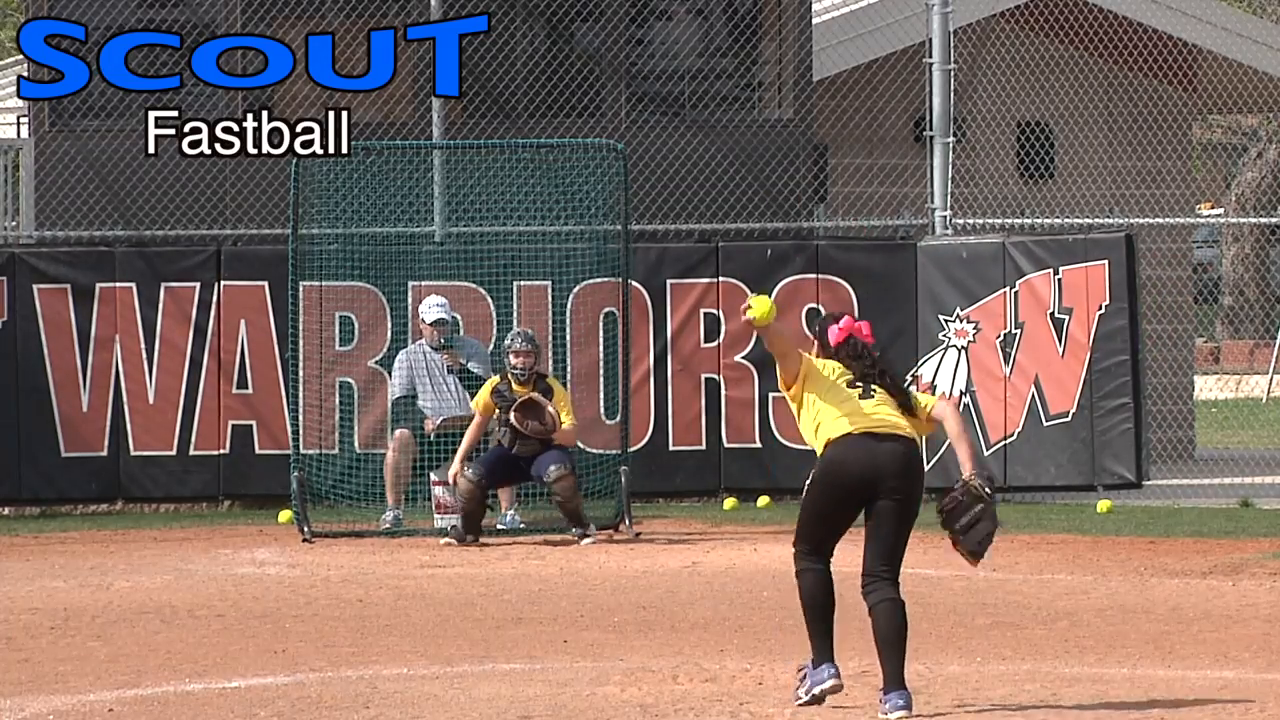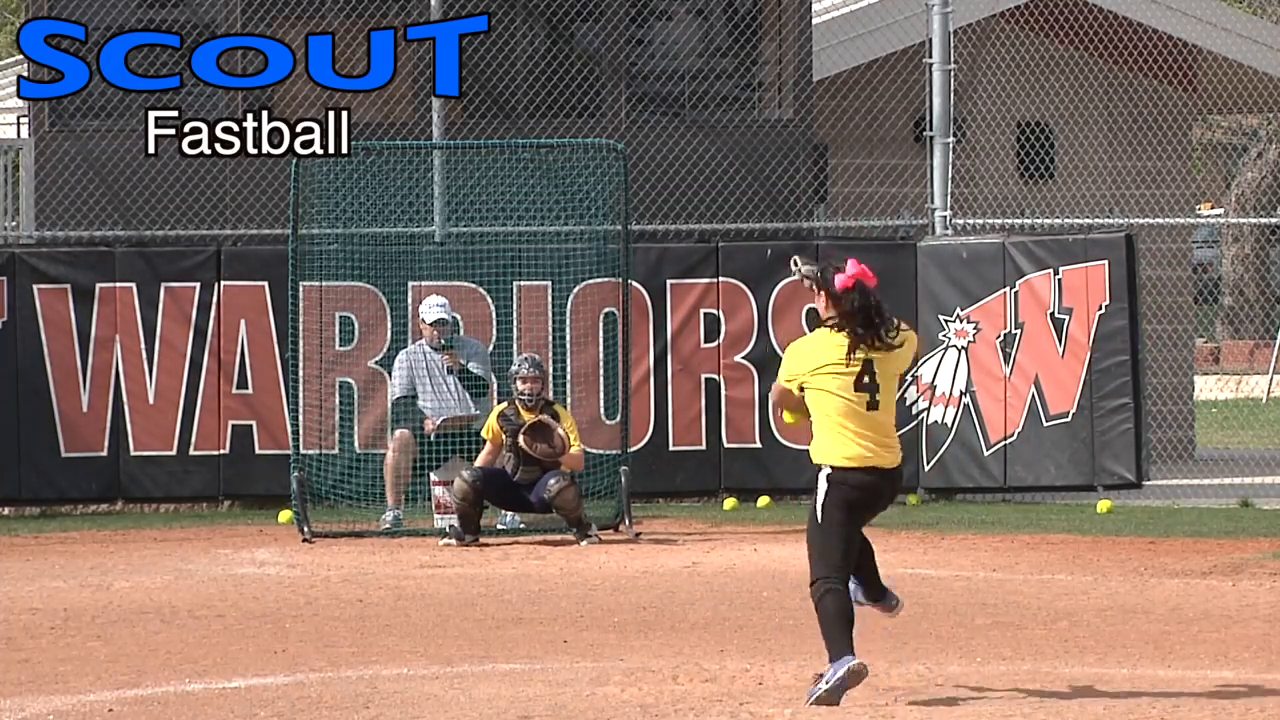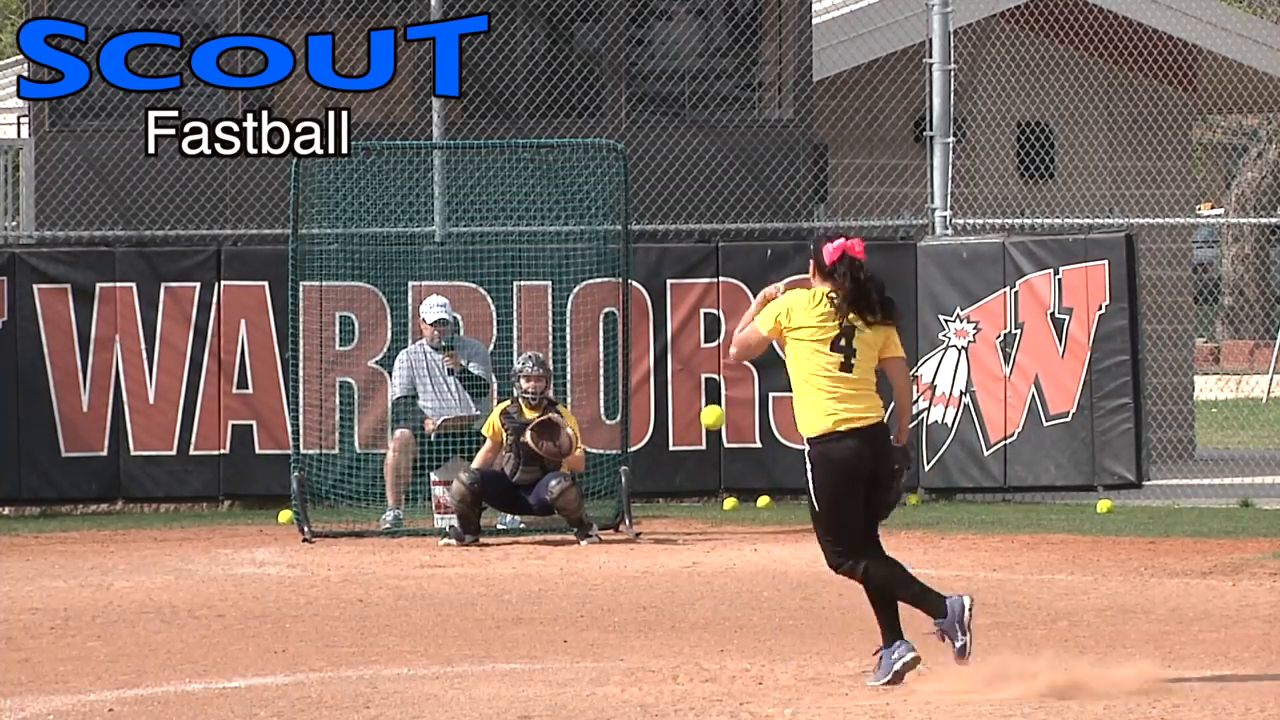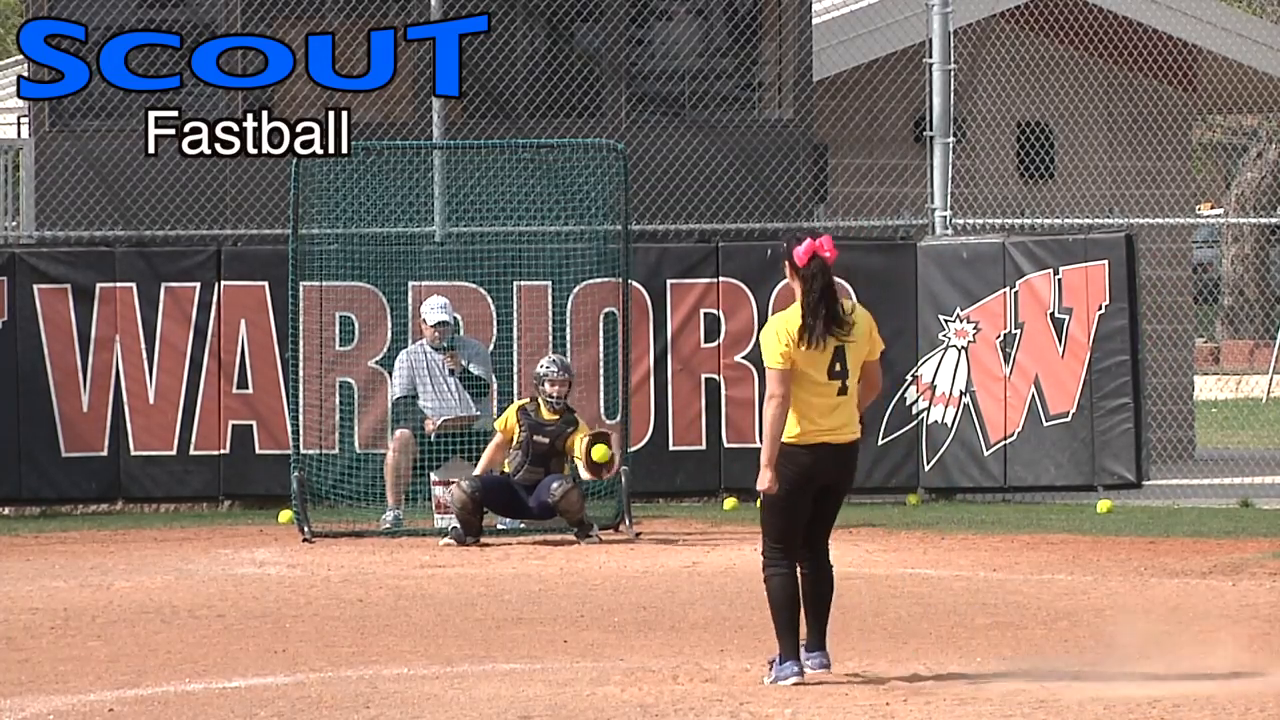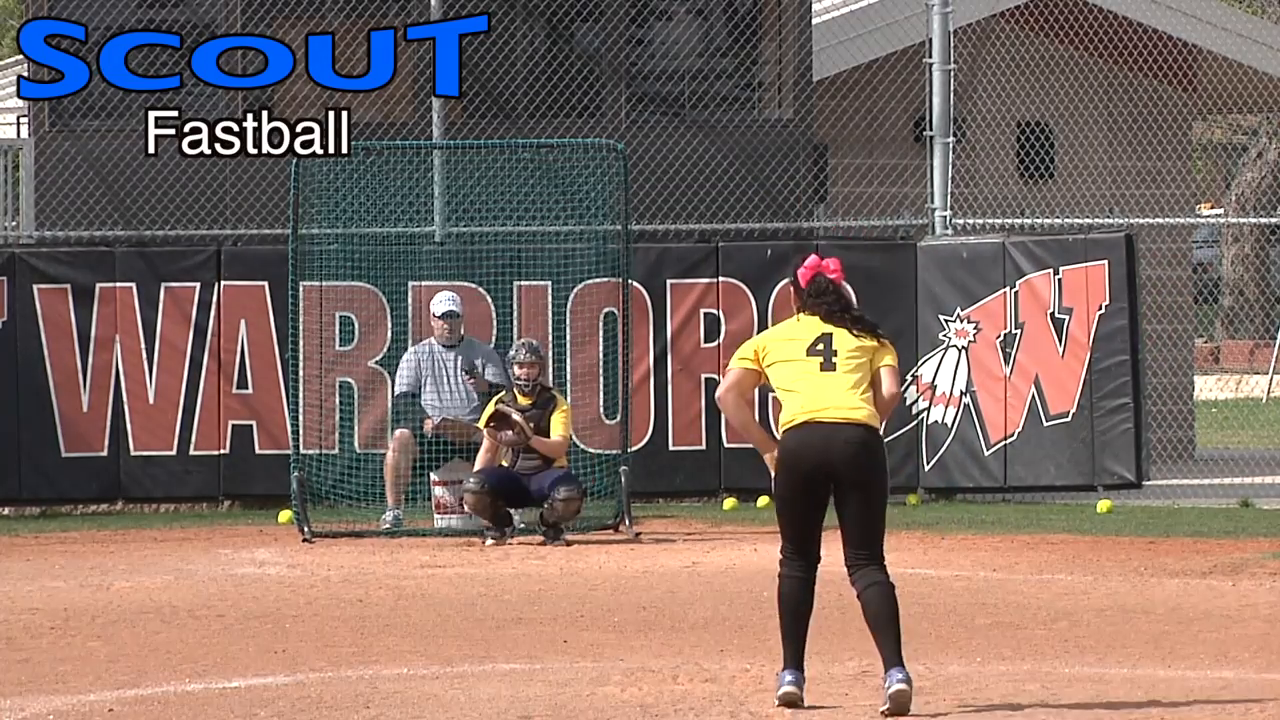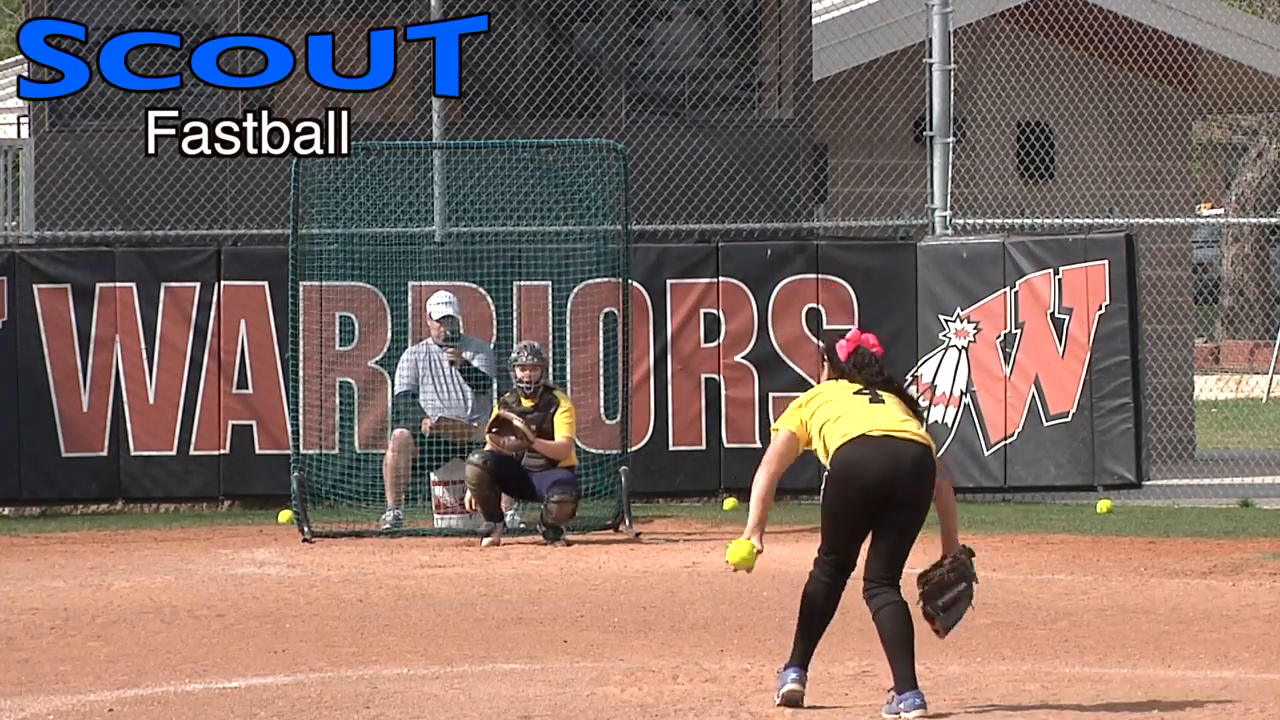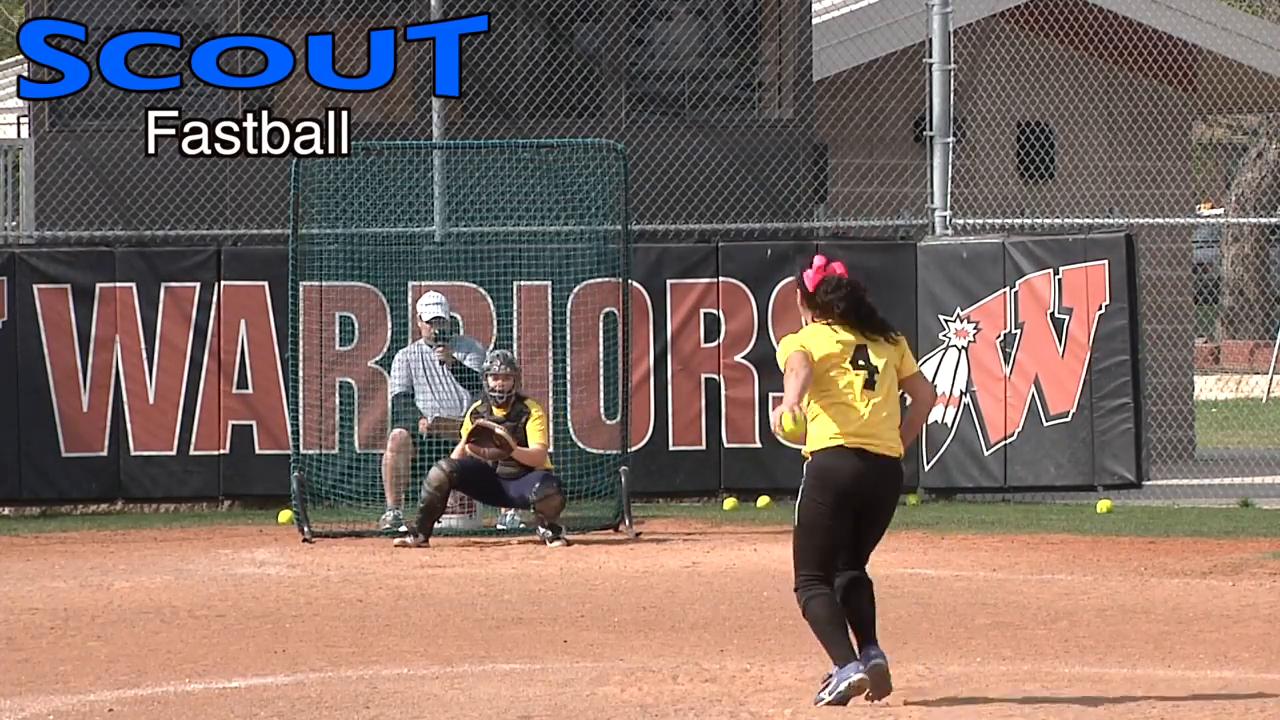
dt=0.4s
person 1, frame 1
left shoulder: (800, 372)
right shoulder: (889, 386)
left elbow: (781, 342)
right elbow: (945, 409)
left wrist: (762, 324)
right wrist: (968, 472)
left hip: (844, 468)
right hip: (902, 462)
left knee: (811, 555)
right knee: (881, 581)
left ankle: (822, 669)
person 1, frame 2
left shoulder: (812, 347)
right shoulder: (893, 346)
left elbow: (781, 397)
right elbow: (908, 339)
left hip: (843, 476)
right hip: (887, 473)
left knee: (826, 579)
right knee: (836, 524)
left ankle: (843, 661)
right ankle: (874, 590)
person 1, frame 3
left shoulder: (791, 305)
right shoulder: (876, 314)
left elbow: (738, 350)
right elbow: (903, 384)
left wrist: (760, 303)
right wrist: (900, 441)
left hip: (831, 449)
right hip: (876, 439)
left knee: (849, 557)
right knee: (865, 545)
left ankle: (943, 608)
right ankle: (895, 646)
person 1, frame 4
left shoulder: (783, 326)
right shoulder: (859, 319)
left elbow: (776, 400)
right elbow: (873, 383)
left wrist: (767, 464)
left hip: (797, 454)
right hip: (844, 452)
left knee: (779, 556)
right knee: (814, 549)
left ankle: (788, 661)
right ankle: (817, 649)
person 1, frame 5
left shoulder: (772, 338)
right shoulder: (870, 335)
left elbow: (728, 395)
right elbow: (890, 393)
left wrist: (766, 448)
left hip: (801, 444)
right hip: (859, 442)
left knee: (797, 562)
right knee: (866, 564)
left ankle: (792, 674)
right ankle: (895, 671)
person 1, frame 6
left shoulder: (813, 400)
right shoulder: (897, 398)
left elbow: (770, 467)
right elbow: (940, 478)
left wrist: (754, 528)
right wrist: (950, 541)
left hip: (857, 463)
right hip: (914, 460)
left knee: (830, 566)
right knee: (883, 583)
left ankle: (796, 672)
person 1, frame 7
left shoulder: (800, 342)
right shoulder: (886, 337)
left elbow: (799, 378)
right elbow: (924, 393)
right wrist: (906, 440)
left hip: (834, 466)
right hip: (890, 470)
left knee: (814, 580)
right knee: (850, 569)
left ankle: (848, 667)
right ankle: (869, 651)
person 2, frame 1
left shoulder: (473, 349)
right shoulder: (407, 357)
right elbow: (400, 404)
left wrist: (460, 367)
right wrist: (422, 420)
right hip: (427, 430)
right knee: (401, 437)
left ankle: (509, 511)
right ankle: (394, 511)
person 2, frame 2
left shoulder: (473, 349)
right shoulder: (407, 357)
left elbow: (482, 390)
right elbow: (400, 404)
left wrist: (459, 368)
right wrist: (422, 420)
left hip: (471, 428)
right hip: (427, 431)
right knee: (401, 438)
right ankle: (393, 511)
person 2, frame 3
left shoulder: (474, 349)
right shoulder: (408, 357)
left elbow: (482, 391)
right elbow: (401, 404)
left wrist: (460, 369)
right wrist: (422, 420)
left hip: (473, 428)
right hip: (430, 431)
right knee: (401, 438)
right ankle: (393, 511)
person 2, frame 4
left shoulder: (474, 349)
right shoulder: (408, 357)
left elbow: (483, 391)
right elbow: (401, 404)
left wrist: (461, 370)
right wrist: (422, 420)
left hip: (474, 429)
right hip: (430, 431)
right knee: (401, 438)
right ankle: (394, 511)
person 2, frame 5
left shoulder: (483, 352)
right shoulder: (415, 354)
right elbow: (403, 399)
left wrist: (486, 386)
right wrist: (422, 419)
left hip: (474, 430)
right hip: (431, 431)
right knee: (401, 438)
right ankle: (393, 511)
person 2, frame 6
left shoulder: (478, 349)
right shoulder: (412, 354)
left elbow: (484, 386)
right elbow: (402, 397)
left wrist: (461, 362)
right wrist: (420, 418)
left hip: (472, 427)
right hip: (428, 431)
right knee: (398, 438)
right ankle: (392, 511)
person 2, frame 7
left shoulder: (470, 348)
right shoulder: (406, 356)
left elbow: (478, 385)
right elbow: (400, 400)
left wrist: (451, 362)
right wrist: (418, 419)
right hip: (427, 430)
right knee: (398, 437)
right ankle: (393, 511)
person 3, frame 1
left shoulder: (551, 389)
right shoulder: (494, 388)
left elbow: (571, 438)
right elbow: (478, 423)
right wrist: (457, 461)
left hip: (545, 454)
right hip: (509, 454)
left knee: (561, 474)
right knee: (470, 476)
left ankle: (582, 527)
right ankle: (468, 531)
person 3, frame 2
left shoulder: (558, 415)
right shoulder: (501, 413)
left elbow: (579, 463)
right elbow: (490, 452)
right wrist: (466, 486)
left hip: (545, 488)
right hip: (511, 486)
left knee: (560, 485)
right knee: (467, 479)
left ankle: (583, 529)
right ankle: (467, 531)
person 3, frame 3
left shoulder: (560, 415)
right shoulder: (504, 412)
left elbow: (580, 466)
right elbow: (489, 451)
left wrist: (564, 453)
right wrist: (466, 483)
left hip: (544, 491)
right hip: (510, 487)
left knee: (560, 485)
right knee: (465, 482)
left ankle: (584, 529)
right ankle: (467, 532)
person 3, frame 4
left shoulder: (574, 425)
right shoulder: (520, 410)
left elbow: (587, 473)
right elbow: (498, 445)
left wrist: (593, 472)
right wrist: (475, 478)
left hip: (544, 496)
right hip: (511, 488)
left knee: (563, 487)
right knee: (464, 491)
left ankle: (584, 529)
right ankle: (469, 532)
person 3, frame 5
left shoulder: (555, 403)
right shoulder: (500, 403)
left elbow: (560, 449)
right elbow: (488, 449)
left wrist: (528, 437)
right wrist: (474, 487)
left hip: (546, 475)
right hip: (511, 477)
left knee: (570, 494)
right knee: (473, 489)
left ankle: (550, 526)
right ankle: (501, 526)
person 3, frame 6
left shoulder: (560, 403)
right shoulder: (506, 404)
left elbow: (564, 448)
right elbow: (493, 447)
left wrist: (531, 441)
right wrist: (473, 486)
left hip: (554, 472)
right hip: (520, 472)
left knee: (563, 498)
right knee: (478, 461)
left ankle: (551, 527)
right ankle: (493, 524)
person 3, frame 7
left shoulder: (530, 411)
right shoulder: (477, 410)
left elbow: (539, 457)
right elbow: (463, 448)
left wrist: (511, 449)
right wrist: (442, 480)
left hip: (522, 481)
right hip: (489, 481)
left knee: (549, 490)
right knee: (441, 470)
left ankle: (548, 529)
right ankle: (421, 532)
